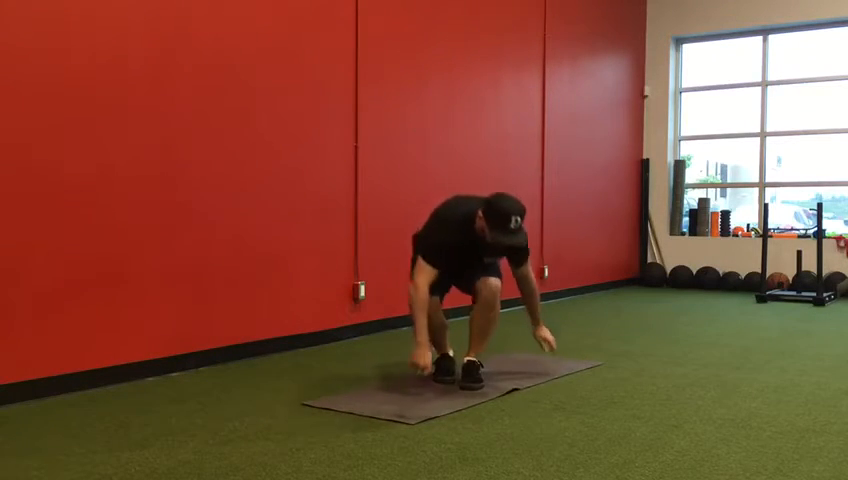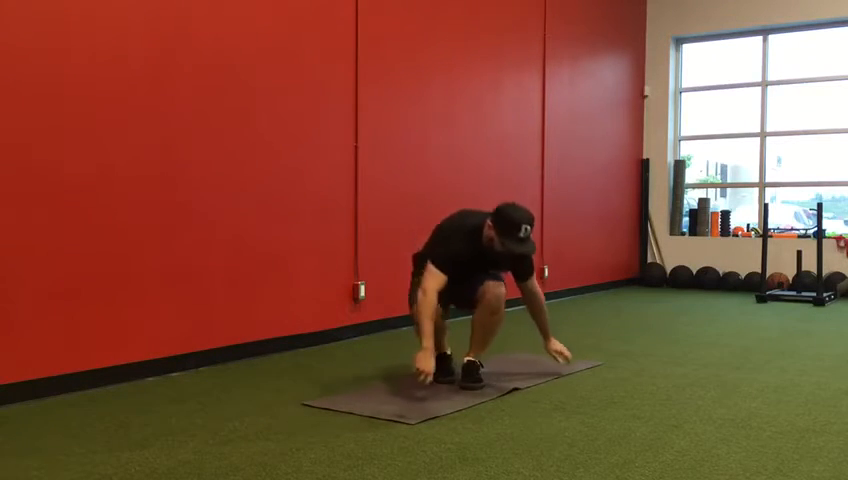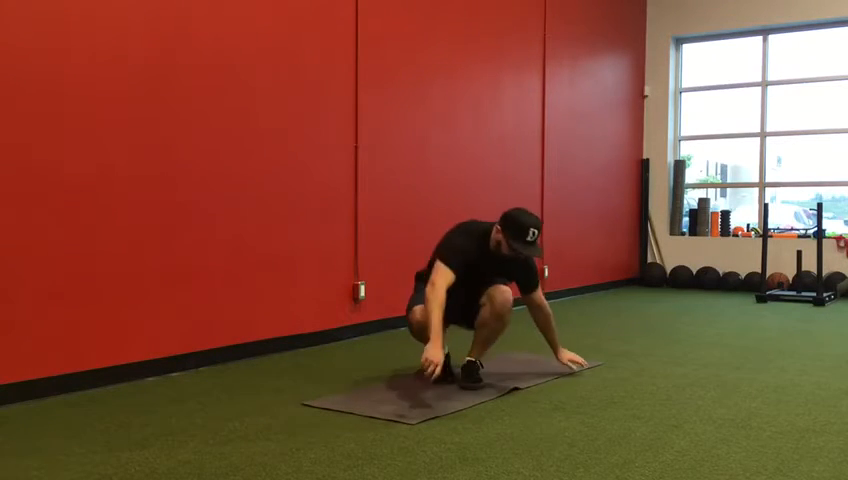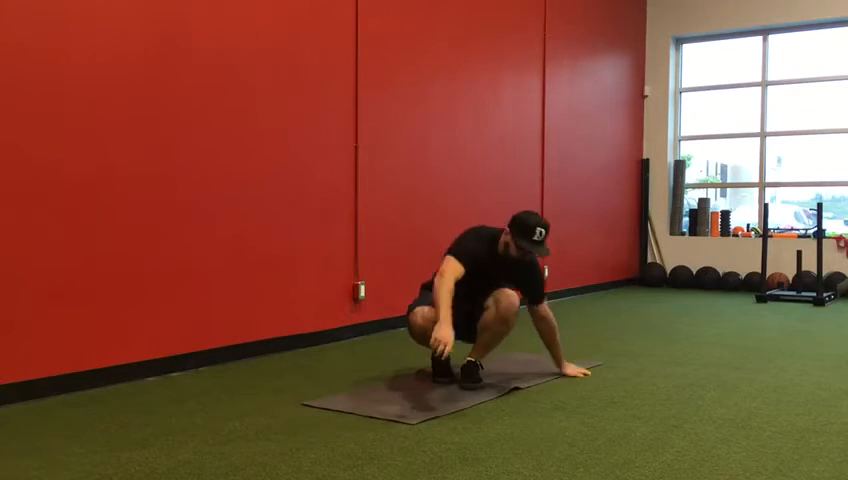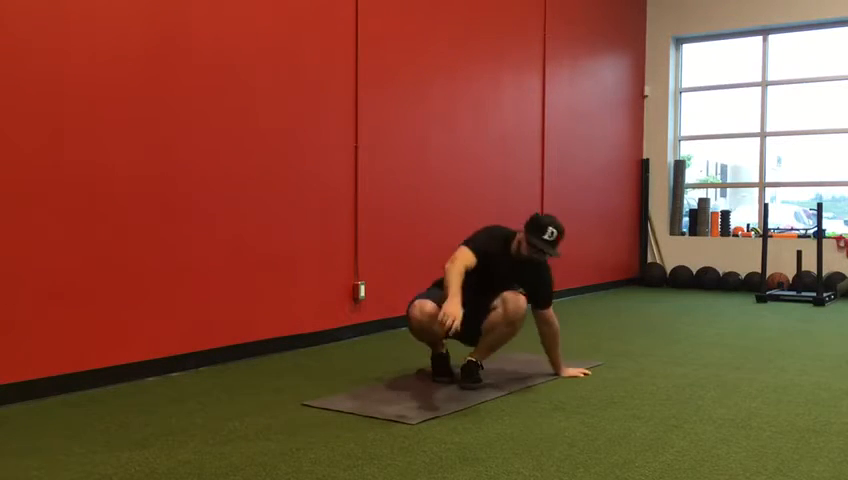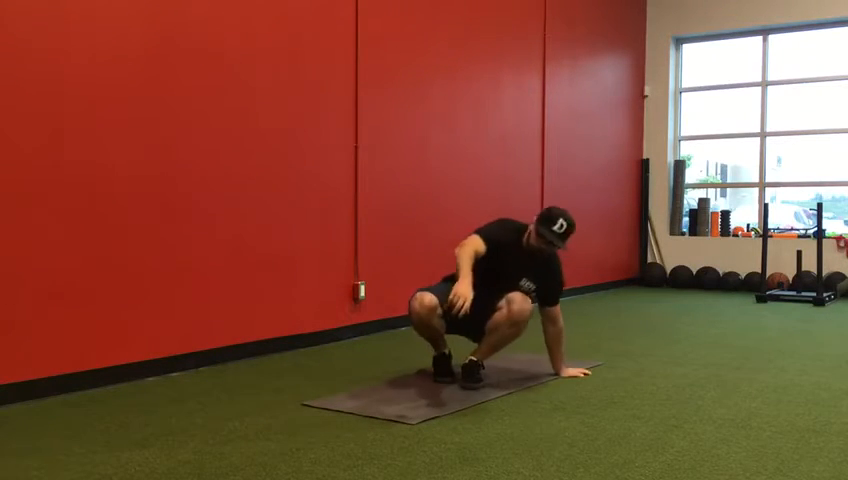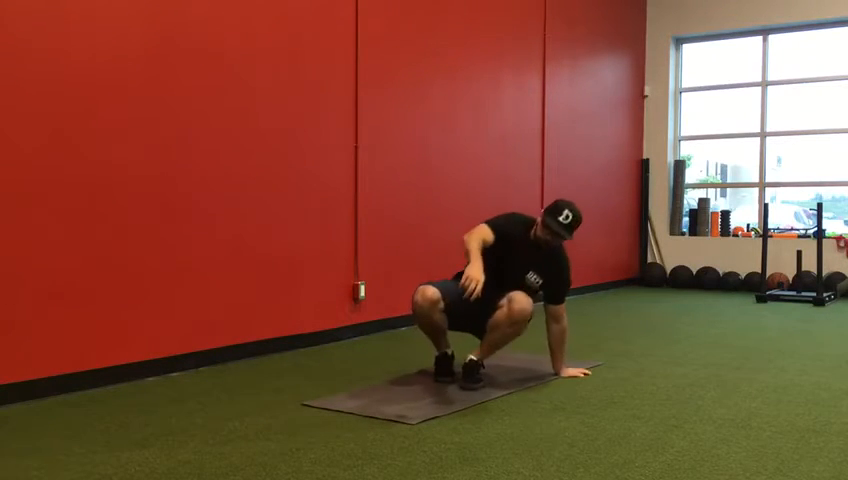
dt=0.1s
person 1, frame 1
left shoulder: (510, 236)
right shoulder: (448, 223)
left elbow: (525, 277)
right elbow: (419, 284)
left wrist: (538, 325)
right wrist: (421, 344)
left hip: (477, 260)
right hip: (436, 263)
left knee: (491, 289)
right knee: (428, 303)
left ankle: (471, 361)
right ankle: (444, 355)
person 1, frame 2
left shoulder: (518, 245)
right shoulder: (457, 234)
left elbow: (531, 292)
right elbow: (428, 289)
left wrist: (548, 338)
right wrist: (427, 349)
left hip: (478, 272)
right hip: (436, 271)
left knee: (495, 293)
right knee: (425, 312)
left ankle: (472, 361)
right ankle: (443, 356)
person 1, frame 3
left shoulder: (522, 259)
right shoulder: (467, 237)
left elbow: (538, 303)
right elbow: (435, 286)
left wrist: (558, 350)
right wrist: (435, 342)
left hip: (476, 293)
right hip: (443, 295)
left knee: (502, 297)
right knee: (419, 318)
left ankle: (472, 362)
right ankle: (441, 355)
person 1, frame 4
left shoulder: (528, 267)
right shoulder: (477, 241)
left elbow: (541, 315)
right elbow: (445, 277)
left wrist: (561, 363)
right wrist: (444, 324)
left hip: (480, 307)
right hip: (448, 301)
left knee: (508, 301)
right knee: (421, 320)
left ankle: (472, 362)
right ankle: (440, 356)
person 1, frame 5
left shoulder: (539, 272)
right shoulder: (494, 239)
left elbow: (545, 320)
right elbow: (455, 264)
left wrist: (559, 368)
right wrist: (453, 302)
left hip: (488, 315)
right hip: (456, 303)
left knee: (516, 304)
right knee: (420, 312)
left ankle: (473, 362)
right ankle: (440, 355)
person 1, frame 6
left shoulder: (550, 267)
right shoulder: (504, 231)
left elbow: (552, 319)
right elbow: (465, 248)
left wrist: (560, 368)
right wrist: (465, 281)
left hip: (493, 315)
left knee: (520, 306)
right knee: (421, 304)
left ankle: (475, 362)
right ankle: (442, 355)
person 1, frame 7
left shoulder: (558, 263)
right shoulder: (514, 224)
left elbow: (556, 318)
right elbow: (472, 237)
left wrist: (559, 368)
right wrist: (476, 263)
left hip: (504, 314)
right hip: (469, 292)
left knee: (521, 306)
right knee: (424, 297)
left ankle: (475, 361)
right ankle: (444, 354)
